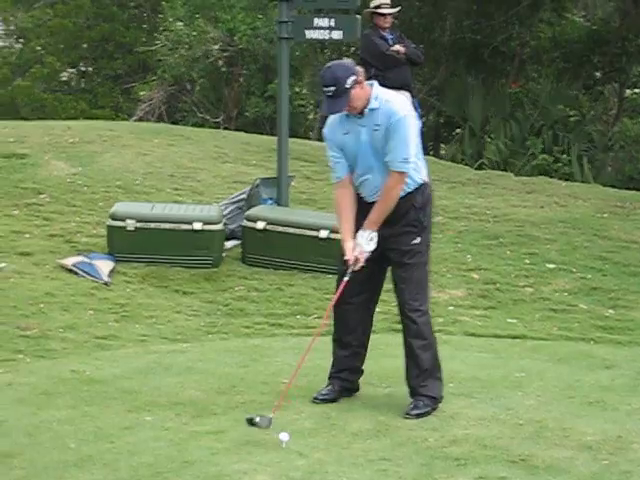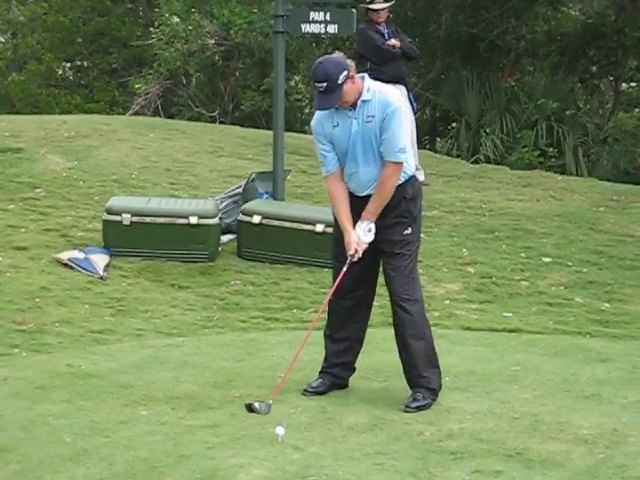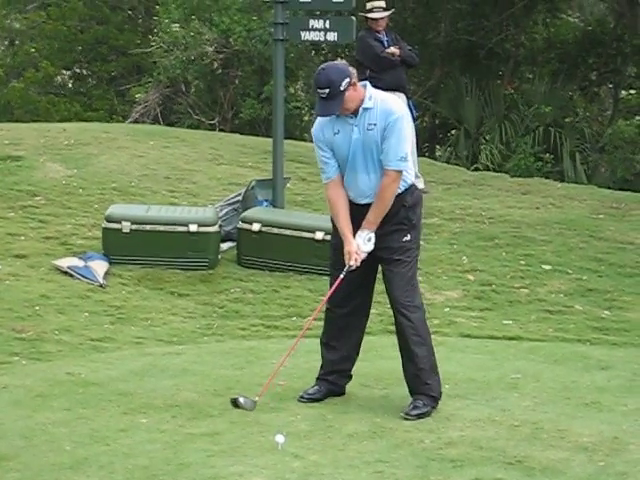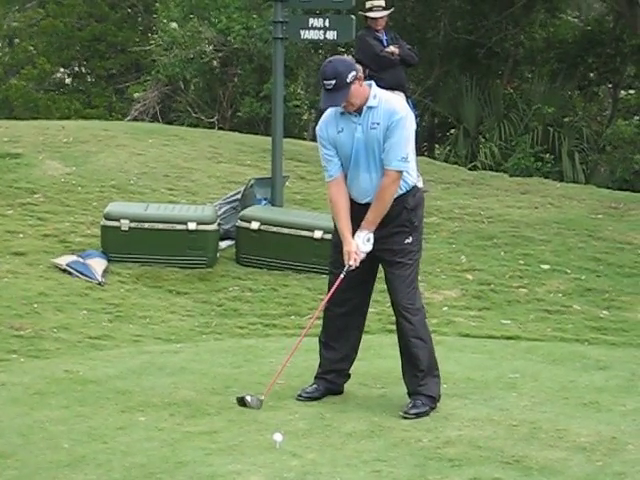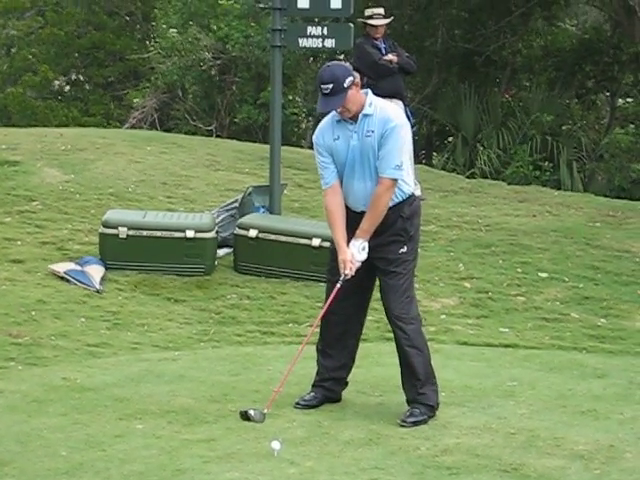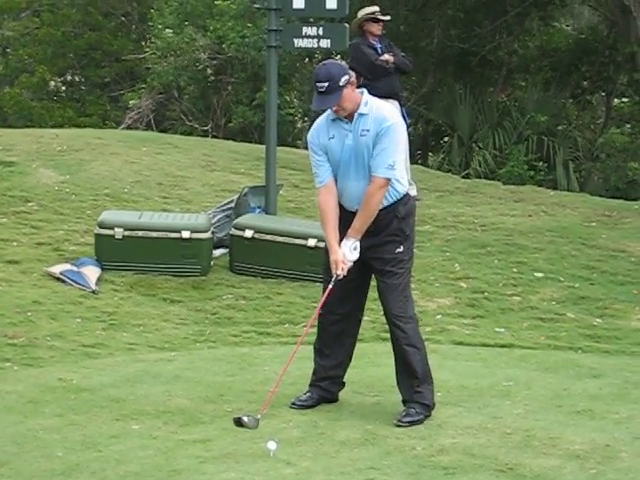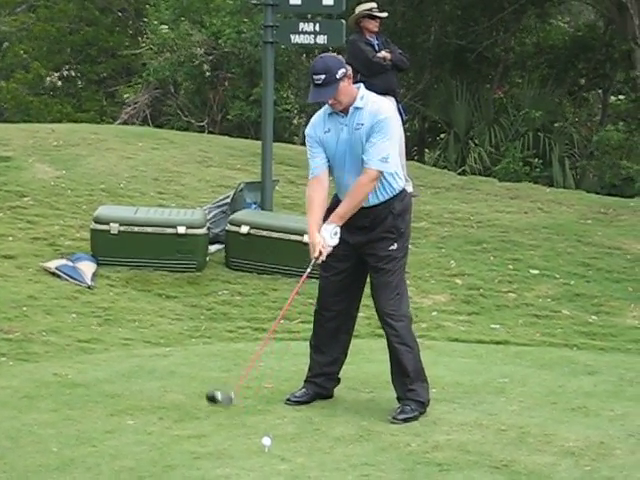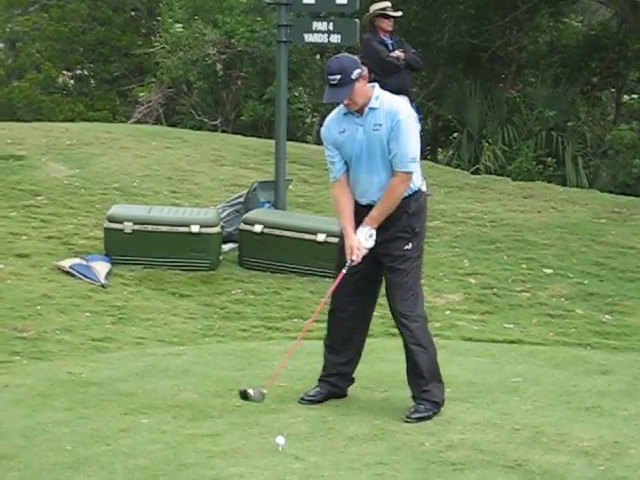
dt=0.5s
person 1, frame 1
left shoulder: (397, 111)
right shoulder: (334, 126)
left elbow: (397, 177)
right elbow: (344, 184)
left wrist: (369, 230)
right wrist: (348, 238)
left hip: (406, 207)
right hip: (365, 206)
left knee: (412, 302)
right knee: (351, 296)
left ankle: (426, 389)
right ankle: (344, 376)
person 1, frame 2
left shoulder: (390, 103)
right shoulder: (322, 119)
left elbow: (393, 167)
right elbow: (334, 177)
left wrist: (368, 222)
right wrist: (348, 230)
left hip: (397, 201)
right hip: (354, 202)
left knee: (404, 292)
right knee: (345, 292)
left ankle: (425, 381)
right ankle: (336, 371)
person 1, frame 3
left shoulder: (391, 111)
right shoulder: (323, 126)
left elbow: (392, 176)
right elbow: (334, 184)
left wrist: (368, 231)
right wrist: (348, 239)
left hip: (396, 209)
right hip: (352, 211)
left knee: (405, 300)
right knee: (342, 301)
left ankle: (425, 389)
right ankle: (332, 377)
person 1, frame 4
left shoulder: (395, 111)
right shoulder: (327, 124)
left elbow: (393, 177)
right elbow: (336, 183)
left wrist: (367, 231)
right wrist: (347, 238)
left hip: (398, 210)
right hip: (354, 210)
left knee: (406, 301)
right knee: (341, 300)
left ankle: (424, 389)
right ankle: (331, 376)
person 1, frame 5
left shoulder: (391, 120)
right shoulder: (324, 132)
left elbow: (386, 186)
right elbow: (333, 191)
left wrist: (361, 240)
right wrist: (342, 247)
left hip: (395, 219)
right hip: (353, 218)
left knee: (401, 309)
right knee: (338, 308)
left ankle: (423, 397)
right ankle: (328, 384)
person 1, frame 6
left shoulder: (386, 119)
right shoulder: (319, 132)
left elbow: (379, 186)
right elbow: (326, 190)
left wrist: (352, 239)
right wrist: (334, 246)
left hip: (390, 219)
right hip: (349, 216)
left knee: (398, 309)
right knee: (335, 308)
left ankle: (419, 397)
right ankle: (325, 385)
person 1, frame 7
left shoulder: (382, 113)
right shoulder: (318, 125)
left elbow: (370, 177)
right elbow: (318, 181)
left wrist: (332, 223)
right wrist: (314, 230)
left hip: (386, 215)
right hip: (345, 217)
left knee: (391, 306)
right knee: (331, 303)
left ankle: (413, 394)
right ankle: (321, 381)
person 1, frame 8
left shoulder: (398, 112)
right shoulder: (332, 125)
left elbow: (403, 177)
right elbow: (340, 183)
left wrist: (370, 226)
right wrist: (351, 234)
left hip: (402, 215)
right hip: (360, 213)
left knee: (406, 306)
right knee: (346, 303)
left ankle: (429, 393)
right ankle: (335, 380)
person 2, frame 1
left shoulder: (398, 36)
right shoulder: (369, 36)
left elbow: (419, 57)
right elbow: (386, 57)
left wrist: (404, 51)
right wrist: (408, 55)
left hip: (404, 92)
person 2, frame 2
left shoulder: (393, 28)
right shoulder: (364, 30)
left elbow: (414, 51)
right elbow: (379, 52)
left wrist: (400, 44)
right wrist: (401, 51)
left hip: (399, 87)
left ankle: (414, 171)
person 2, frame 3
left shoulder: (393, 36)
right shoulder: (364, 37)
left elbow: (414, 59)
right elbow: (381, 60)
left wrist: (399, 53)
right wrist: (400, 58)
left hip: (399, 94)
left ankle: (414, 177)
person 2, frame 4
left shoulder: (393, 36)
right shoulder: (363, 37)
left elbow: (413, 58)
right elbow: (380, 60)
left wrist: (398, 52)
right wrist: (401, 58)
left hip: (398, 91)
person 2, frame 5
left shoulder: (390, 43)
right shoulder: (362, 45)
left elbow: (412, 66)
right elbow: (378, 67)
left wrist: (396, 60)
right wrist: (398, 66)
left hip: (398, 101)
person 2, frame 6
left shoulder: (386, 43)
right shoulder: (358, 45)
left elbow: (408, 64)
right elbow: (375, 68)
left wrist: (392, 60)
right wrist: (394, 65)
left hip: (393, 101)
left ankle: (407, 186)
person 2, frame 7
left shoulder: (383, 40)
right shoulder: (355, 42)
left elbow: (405, 62)
right elbow: (373, 65)
left wrist: (389, 57)
right wrist: (390, 61)
left hip: (390, 98)
left knee: (397, 142)
left ankle: (403, 184)
person 2, frame 8
left shoulder: (398, 41)
right shoulder: (369, 40)
left elbow: (418, 62)
right elbow: (386, 64)
left wrist: (403, 56)
right wrist: (405, 62)
left hip: (404, 97)
